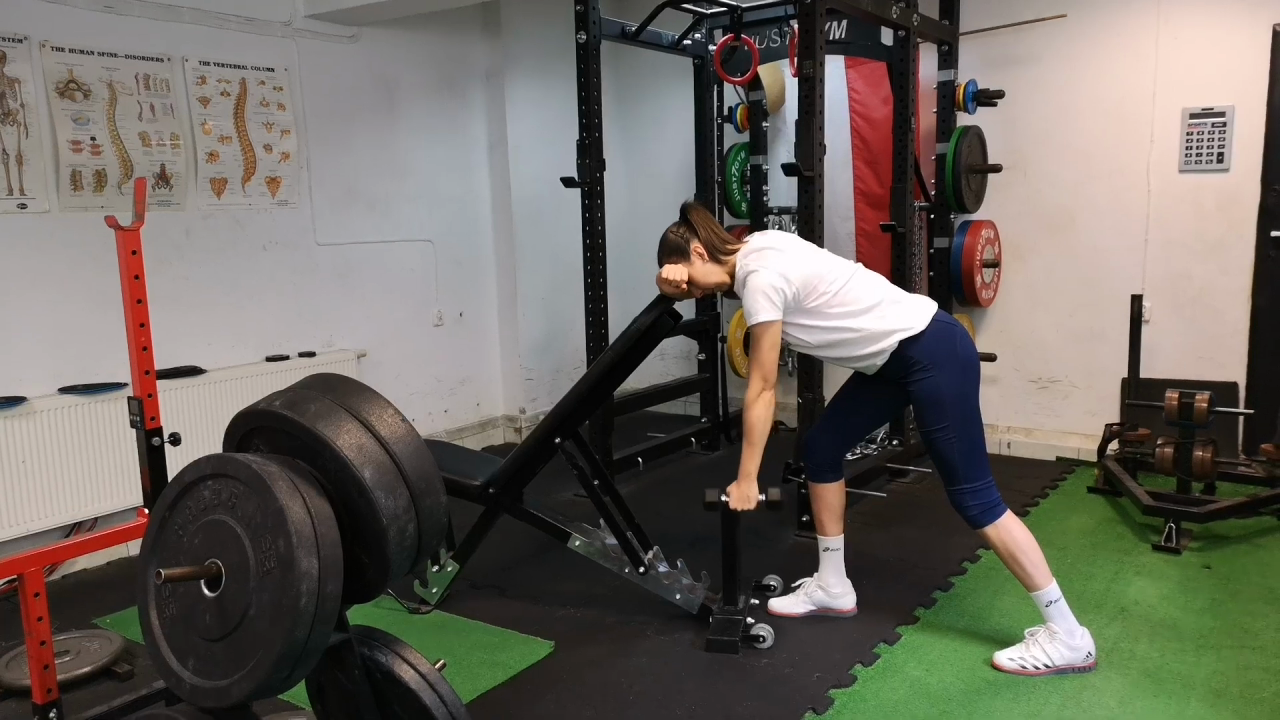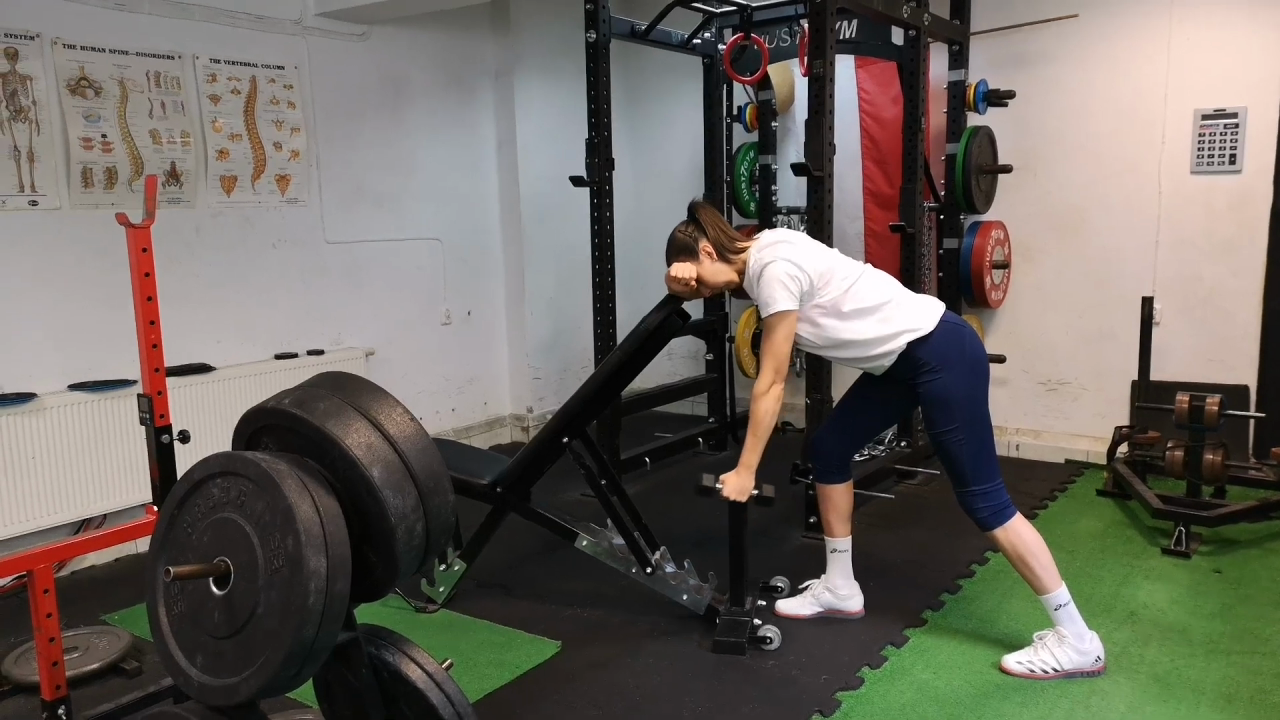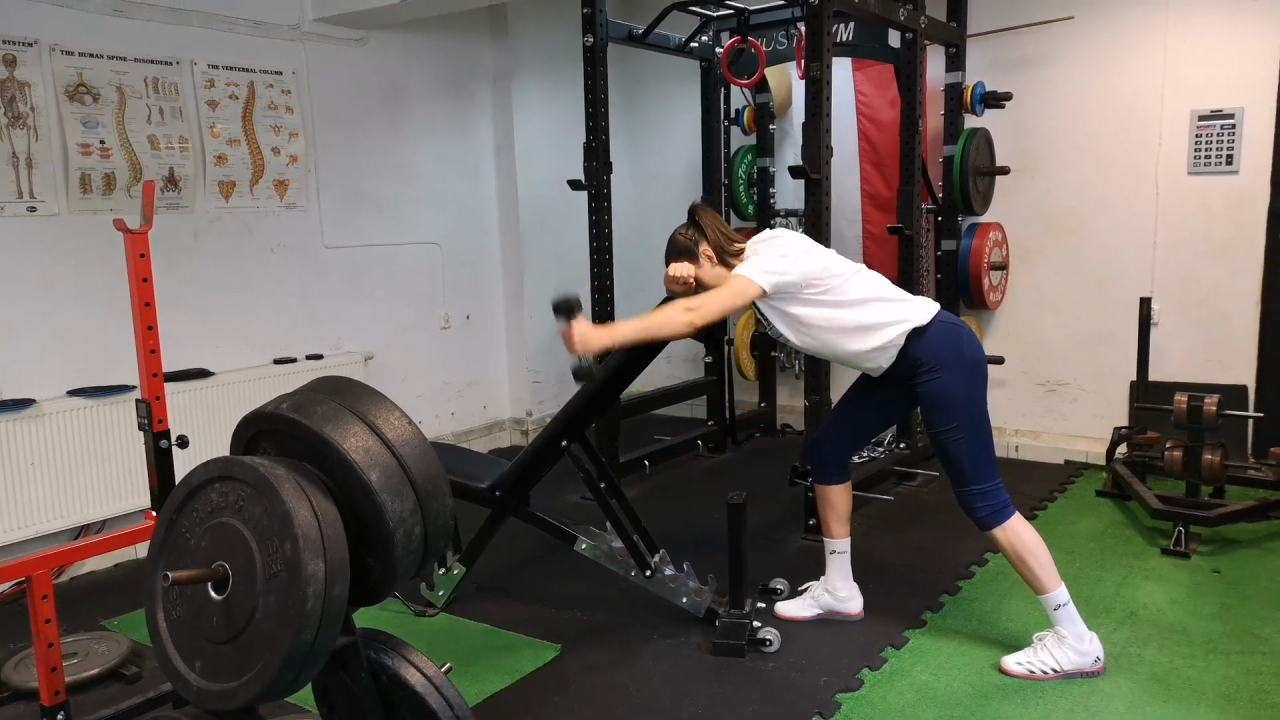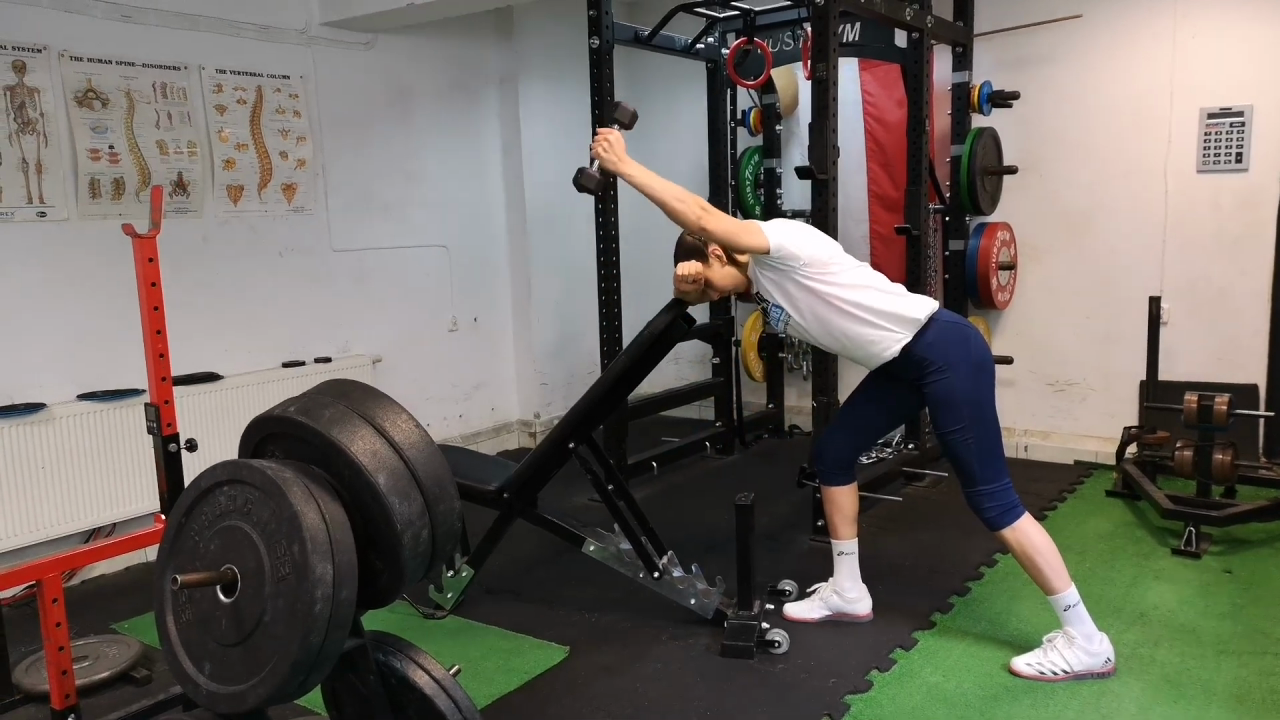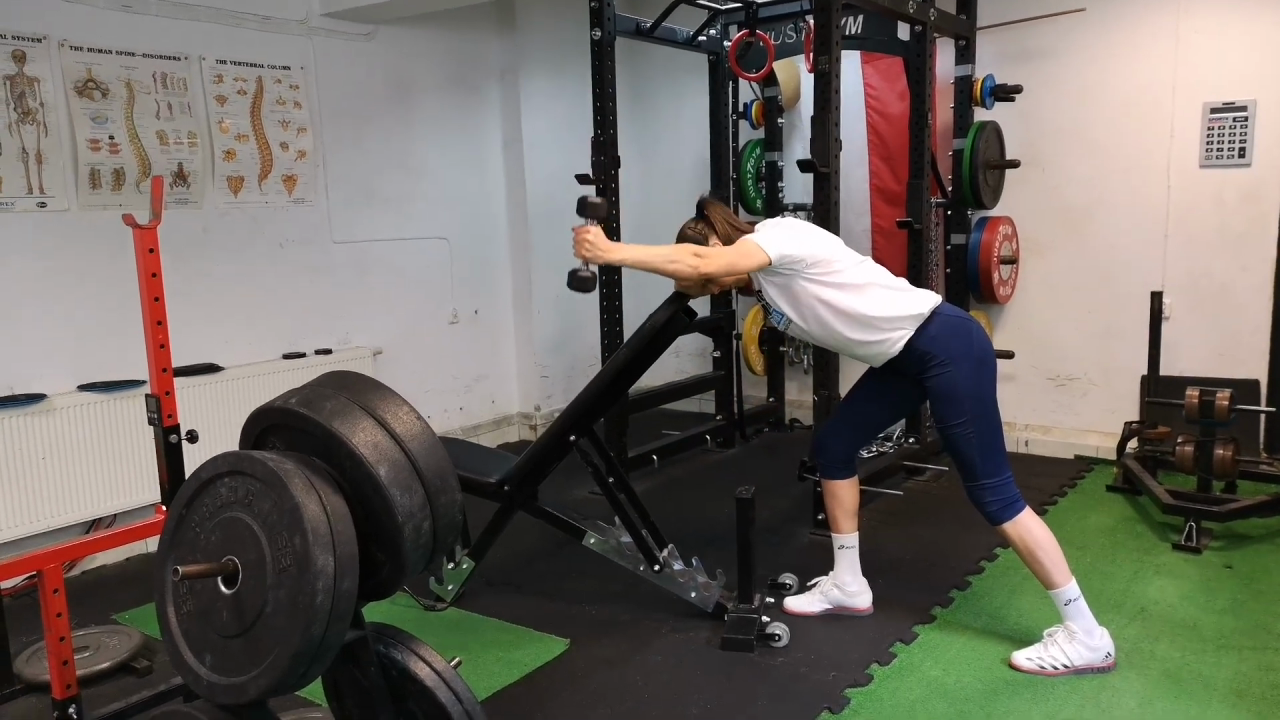
dt=0.7s
person 1, frame 1
left shoulder: (761, 277)
right shoulder: (752, 251)
left elbow: (762, 390)
left wrist: (747, 479)
right wrist: (674, 279)
left hip: (932, 352)
right hip: (896, 355)
left knee: (972, 495)
right knee: (821, 449)
left ankle: (1067, 636)
right ankle: (833, 587)
person 1, frame 2
left shoulder: (774, 270)
right shoulder: (759, 254)
left elbow: (770, 384)
left wrist: (745, 471)
right wrist: (682, 279)
left hip: (941, 352)
right hip: (902, 357)
left knee: (982, 498)
right knee: (828, 449)
left ankle: (1077, 641)
right ankle: (839, 589)
person 1, frame 3
left shoulder: (771, 258)
right shoulder: (753, 258)
left elbow: (696, 317)
right elbow: (687, 300)
left wrist: (601, 336)
right wrist: (684, 283)
left hip: (939, 354)
right hip: (899, 360)
left knee: (982, 498)
right knee: (826, 452)
left ankle: (1075, 641)
right ankle: (839, 590)
person 1, frame 4
left shoulder: (779, 244)
right shoulder: (759, 283)
left elbow: (703, 219)
right elbow: (690, 290)
left wrist: (623, 166)
right wrist: (688, 280)
left hip: (945, 352)
right hip: (903, 362)
left knee: (991, 498)
right knee: (832, 453)
left ankle: (1085, 640)
right ankle: (847, 591)
person 1, frame 5
left shoulder: (779, 236)
right shoulder: (758, 271)
left elbow: (699, 262)
left wrist: (610, 251)
right wrist: (688, 278)
left hip: (946, 345)
right hip: (904, 356)
left knee: (991, 491)
right knee: (832, 447)
left ankle: (1086, 635)
right ankle: (848, 585)
